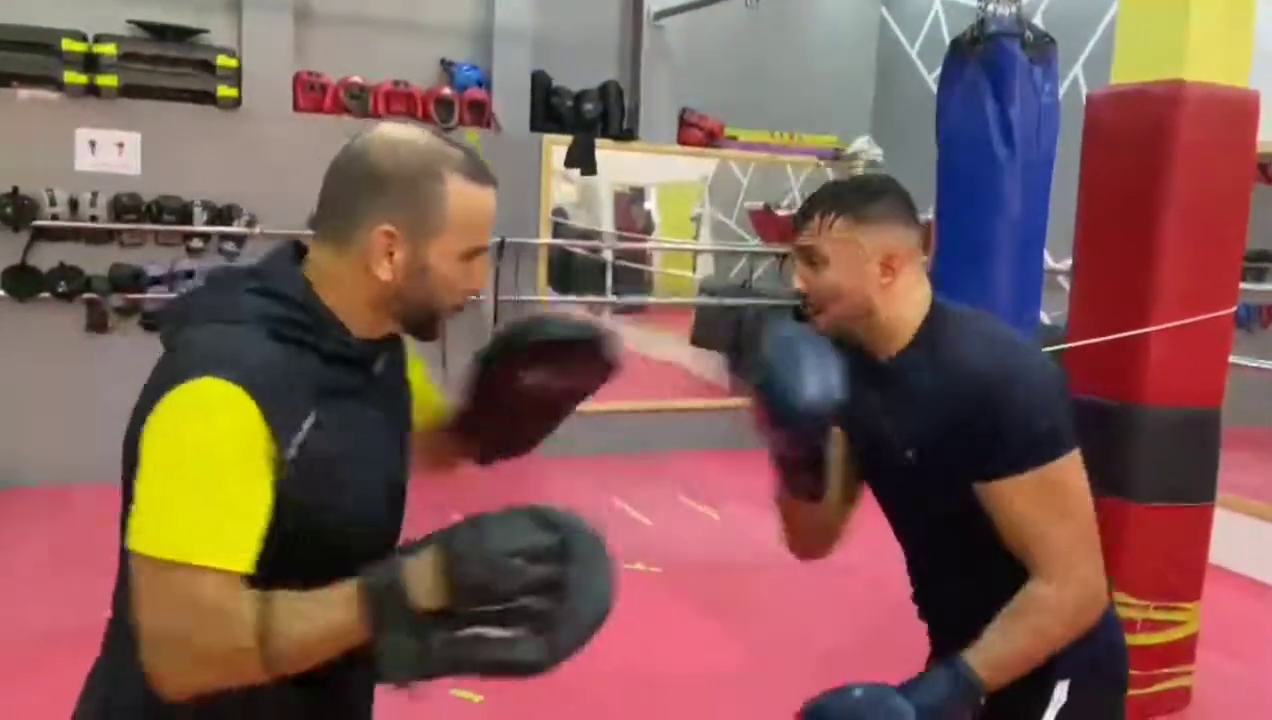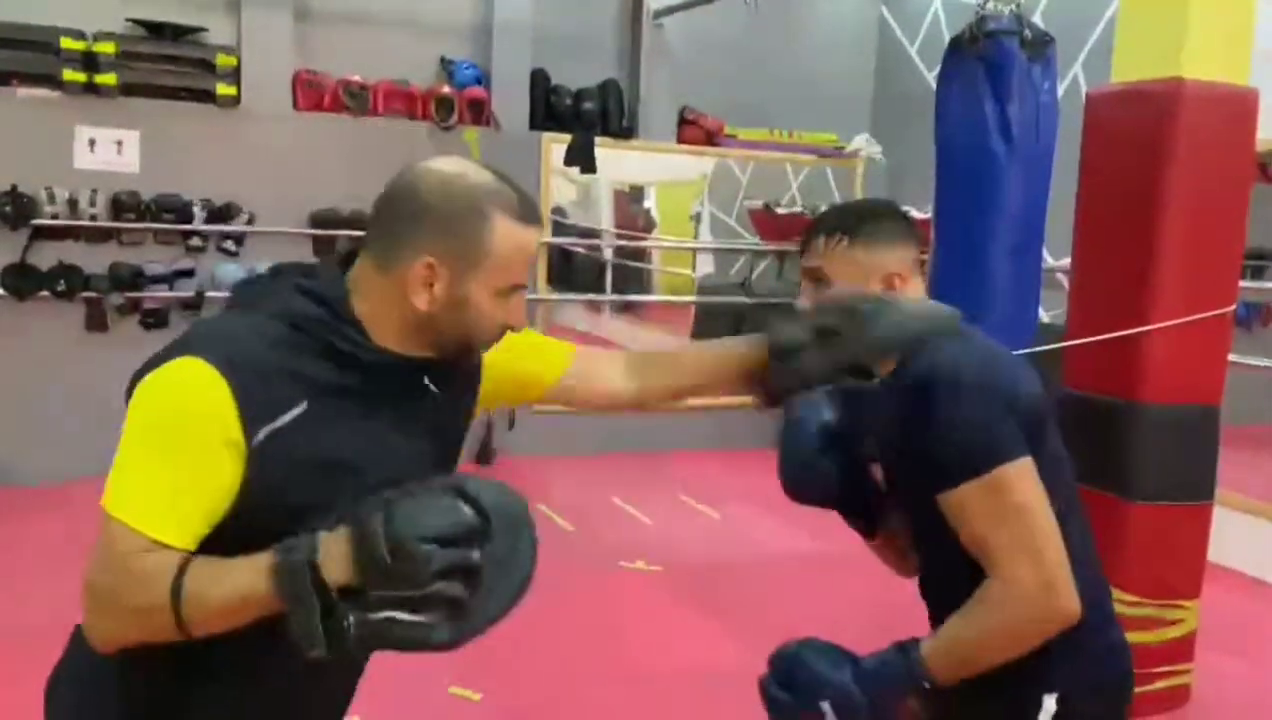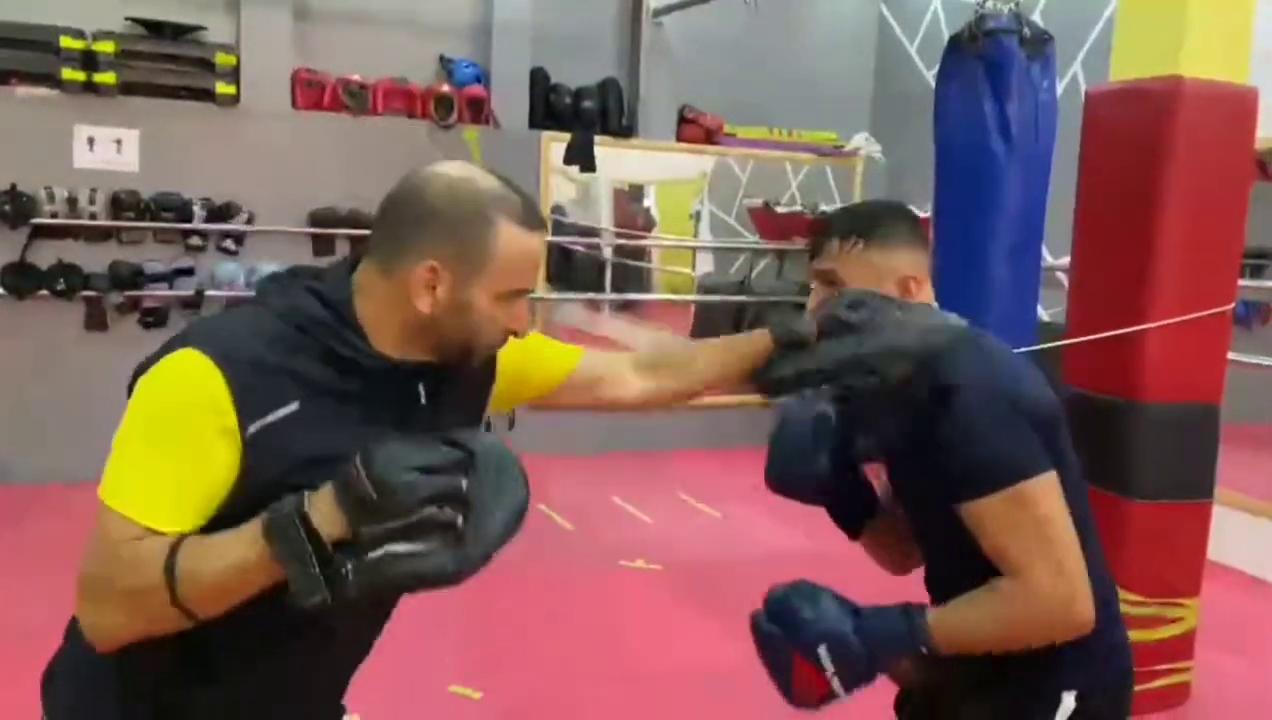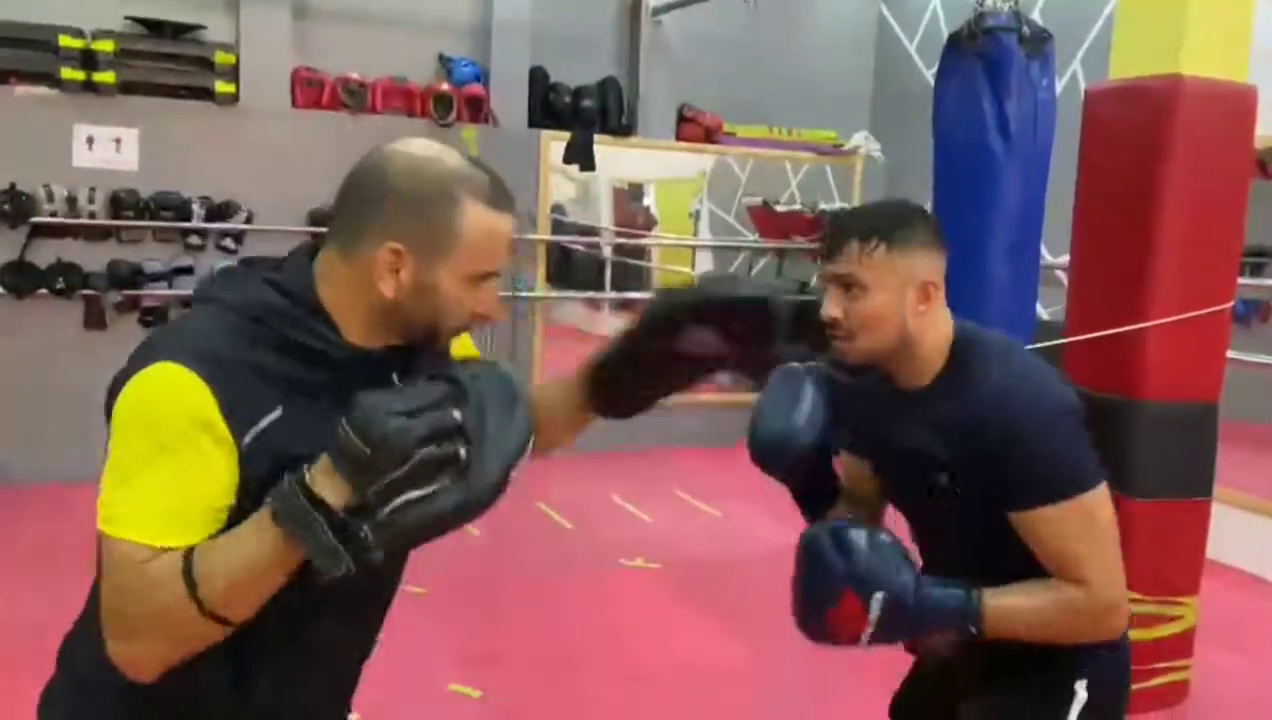
dt=0.1s
person 1, frame 1
left shoulder: (374, 342)
right shoulder: (222, 390)
left elbow: (431, 446)
right elbow: (183, 652)
left wrist: (491, 411)
right wrist: (416, 586)
person 1, frame 2
left shoulder: (457, 352)
right shoulder: (214, 376)
left elbow: (622, 374)
right elbow: (114, 608)
left wrist: (787, 350)
right wrist: (324, 564)
person 1, frame 3
left shoulder: (468, 359)
right shoulder: (215, 375)
left elbow: (628, 377)
right elbow: (107, 605)
left wrist: (780, 345)
right wrist: (317, 522)
person 1, frame 4
left shoulder: (415, 346)
right shoulder: (189, 380)
left elbow: (524, 427)
right elbow: (138, 637)
left wrist: (622, 372)
right wrist: (323, 492)
person 2, frame 1
left shoulder: (987, 374)
right shoulder: (855, 372)
left elbow: (1071, 590)
right elbow: (812, 538)
right wrist: (796, 444)
right hip: (977, 661)
person 2, frame 2
left shoulder: (954, 389)
right shoulder: (903, 383)
left elbow: (1045, 596)
right elbow: (915, 553)
left wrist: (886, 675)
right wrist: (853, 494)
right hip: (986, 671)
person 2, frame 3
left shoulder: (971, 397)
right shoulder: (902, 382)
left elbow: (1060, 603)
right elbow: (905, 550)
left wrist: (874, 635)
right wrist: (845, 495)
right hip: (984, 666)
person 2, frame 4
left shoulder: (1016, 405)
right shoulder: (868, 385)
left elbow: (1101, 603)
right elbow: (844, 533)
left wrist: (928, 603)
right wrist: (806, 474)
left hip: (1052, 678)
right hip: (963, 656)
